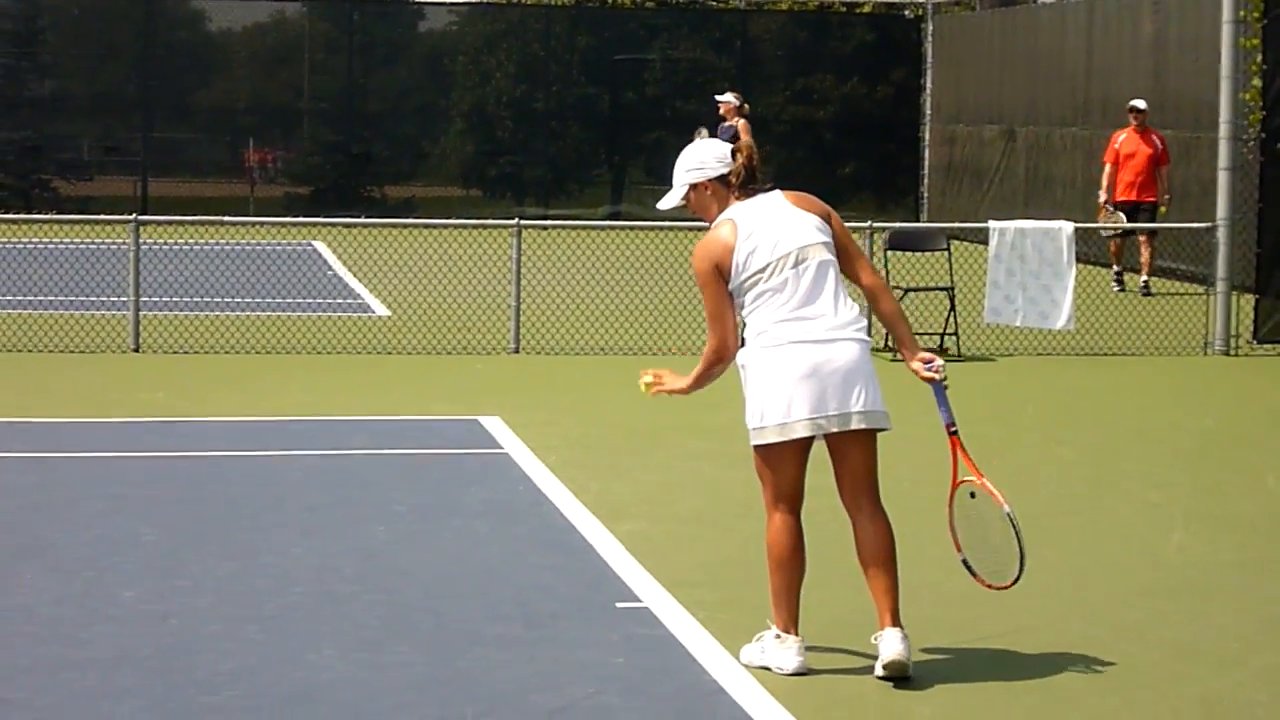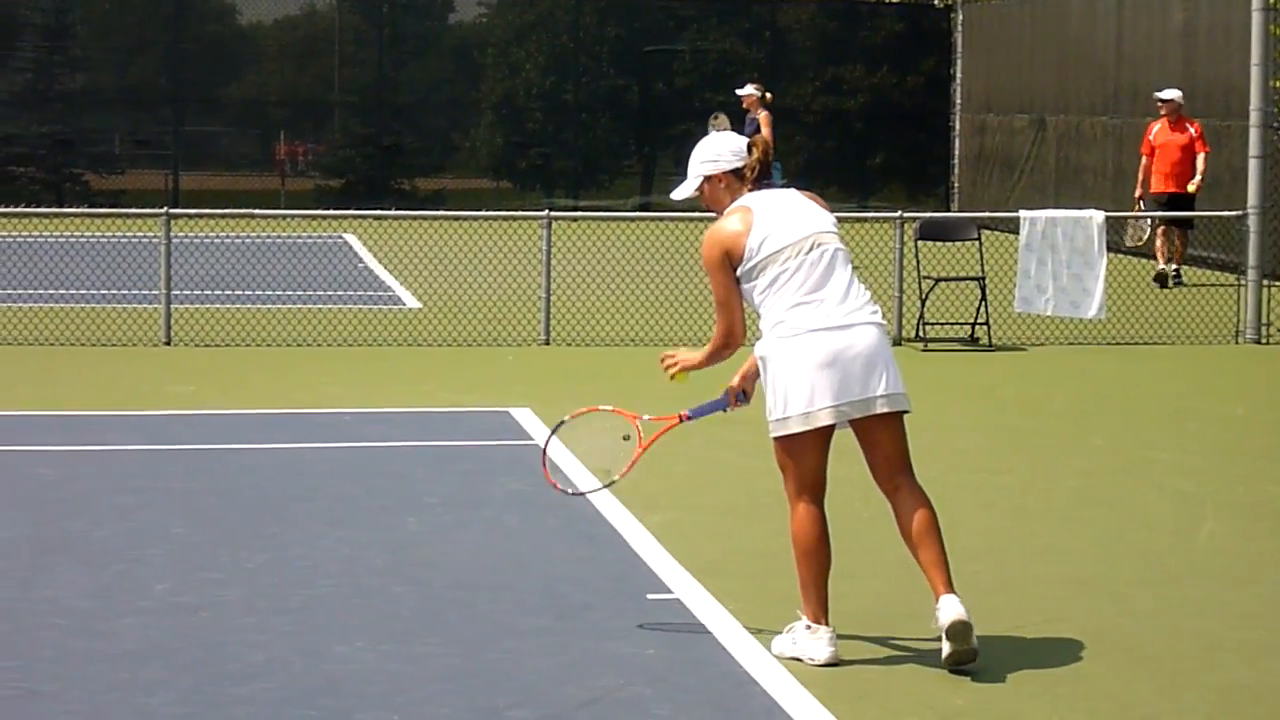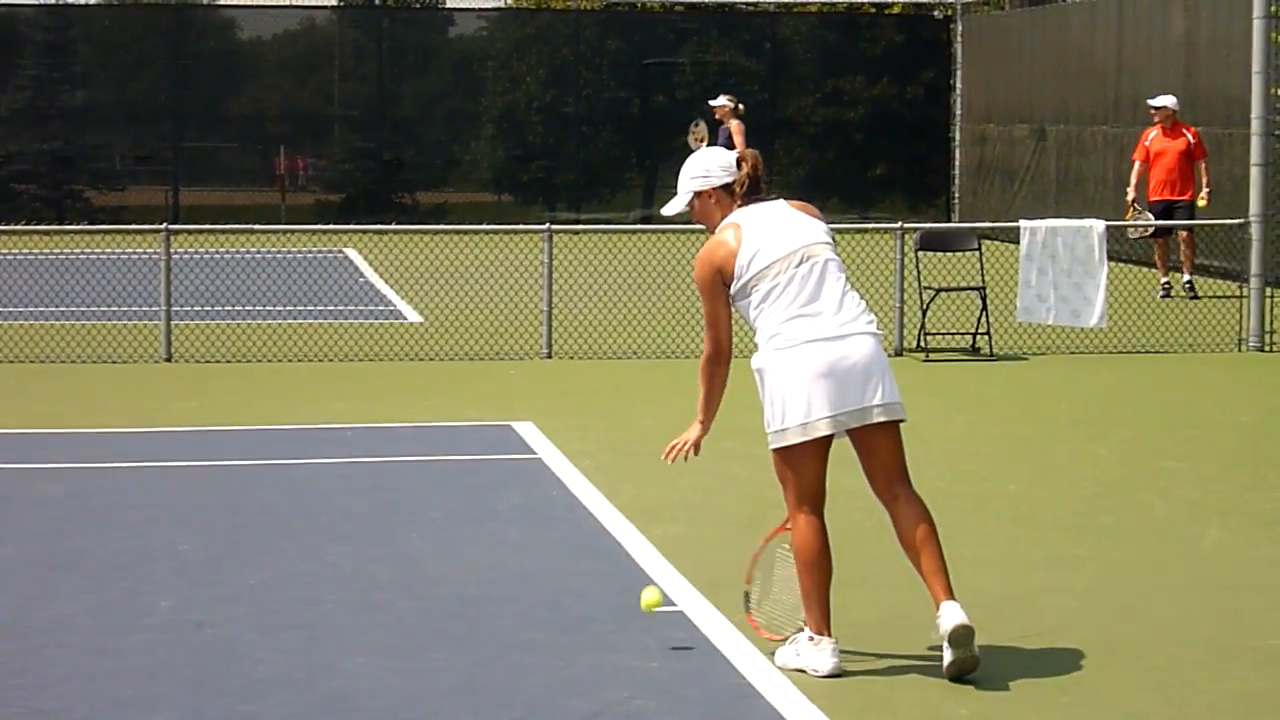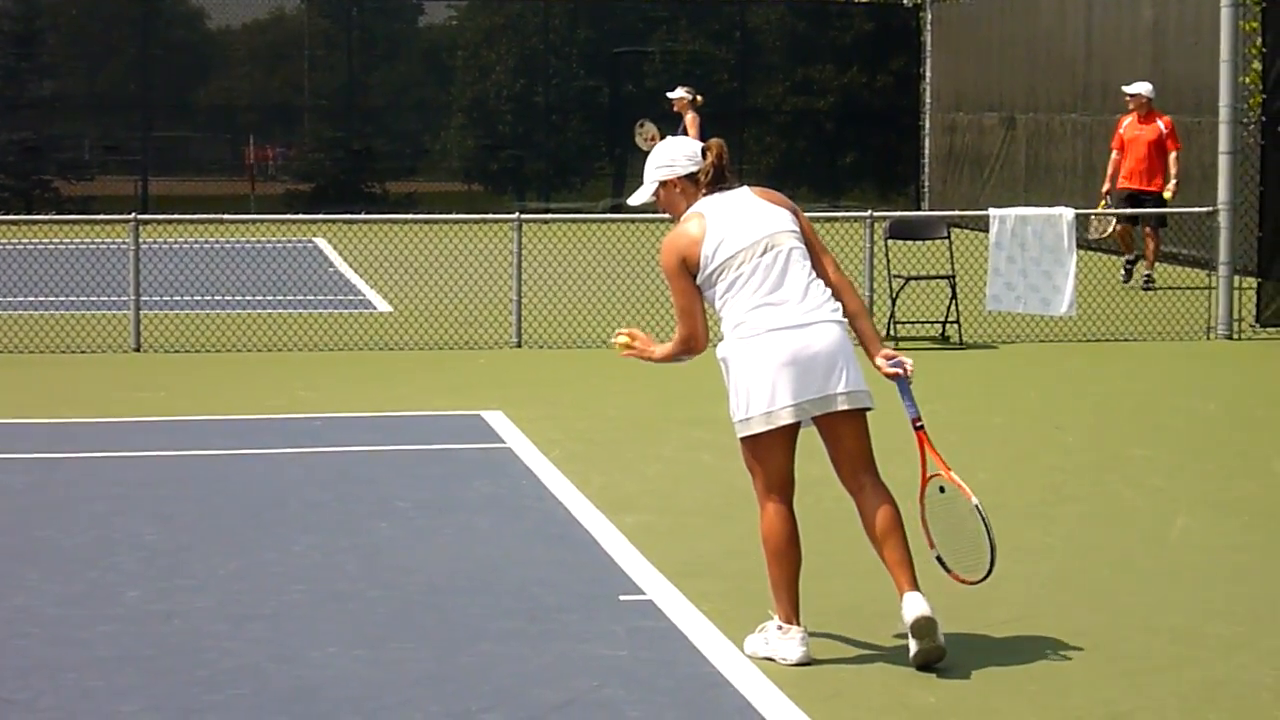
dt=0.5s
person 1, frame 1
left shoulder: (712, 246)
right shoulder: (806, 204)
left elbow: (723, 345)
right elbow: (868, 278)
left wrist: (687, 382)
right wrist: (910, 348)
left hip: (779, 368)
right hip: (847, 357)
left knee: (783, 509)
right knee: (864, 502)
left ankle: (785, 639)
right ankle: (891, 633)
person 1, frame 2
left shoulder: (721, 235)
right shoulder: (811, 202)
left elbow: (730, 335)
left wrist: (698, 359)
right wrist: (752, 369)
left hip: (801, 359)
right hip: (865, 340)
left knee: (805, 498)
right knee: (899, 484)
left ankle: (815, 630)
right ankle: (948, 602)
person 1, frame 3
left shoulder: (713, 254)
right shoulder: (804, 212)
left elbow: (718, 353)
left wrist: (701, 427)
left hip: (796, 367)
right hip: (861, 348)
left knee: (805, 509)
right knee: (896, 491)
left ankle: (818, 641)
right ankle: (948, 609)
person 1, frame 4
left shoulder: (679, 241)
right shoulder: (773, 199)
left elbow: (693, 339)
right elbow: (835, 278)
left wrist: (653, 351)
right wrist: (875, 348)
left hip: (762, 354)
right hip: (828, 338)
left knee: (774, 497)
right knee: (863, 480)
left ankle: (787, 630)
right ankle: (913, 600)
person 2, frame 1
left shoulder: (1157, 139)
right shoulder: (1119, 137)
left elbow: (1163, 169)
right elbow: (1109, 167)
left wrist: (1165, 194)
right wrist: (1104, 192)
left hip: (1147, 199)
right hip: (1121, 198)
left knee: (1145, 238)
right knee: (1117, 240)
left ankle: (1144, 281)
right ankle: (1117, 271)
person 2, frame 2
left shoulder: (1193, 128)
right shoulder: (1154, 128)
left elbow: (1201, 155)
right elbow: (1146, 160)
left wrist: (1199, 177)
right wrist: (1139, 186)
left hip: (1184, 190)
right hip: (1159, 189)
left knee: (1181, 231)
right knee: (1161, 229)
left ankle: (1176, 270)
right ankle: (1162, 270)
person 2, frame 3
left shoulder: (1190, 133)
right shoulder: (1149, 135)
left elbow: (1200, 163)
right elbow: (1139, 164)
left wrist: (1205, 188)
right wrist: (1132, 189)
left hip: (1183, 197)
right hip: (1157, 197)
left knee: (1185, 236)
right knee: (1160, 241)
left ankle: (1188, 280)
right ankle: (1164, 283)
person 2, frame 4
left shoulder: (1164, 122)
right shoulder: (1125, 122)
left elbow: (1173, 153)
right elbow: (1116, 153)
left wrist: (1173, 180)
right wrist: (1108, 180)
left hip: (1153, 188)
right hip: (1126, 185)
left knee: (1151, 231)
right knee: (1122, 227)
left ankle: (1148, 274)
right ankle: (1129, 257)
